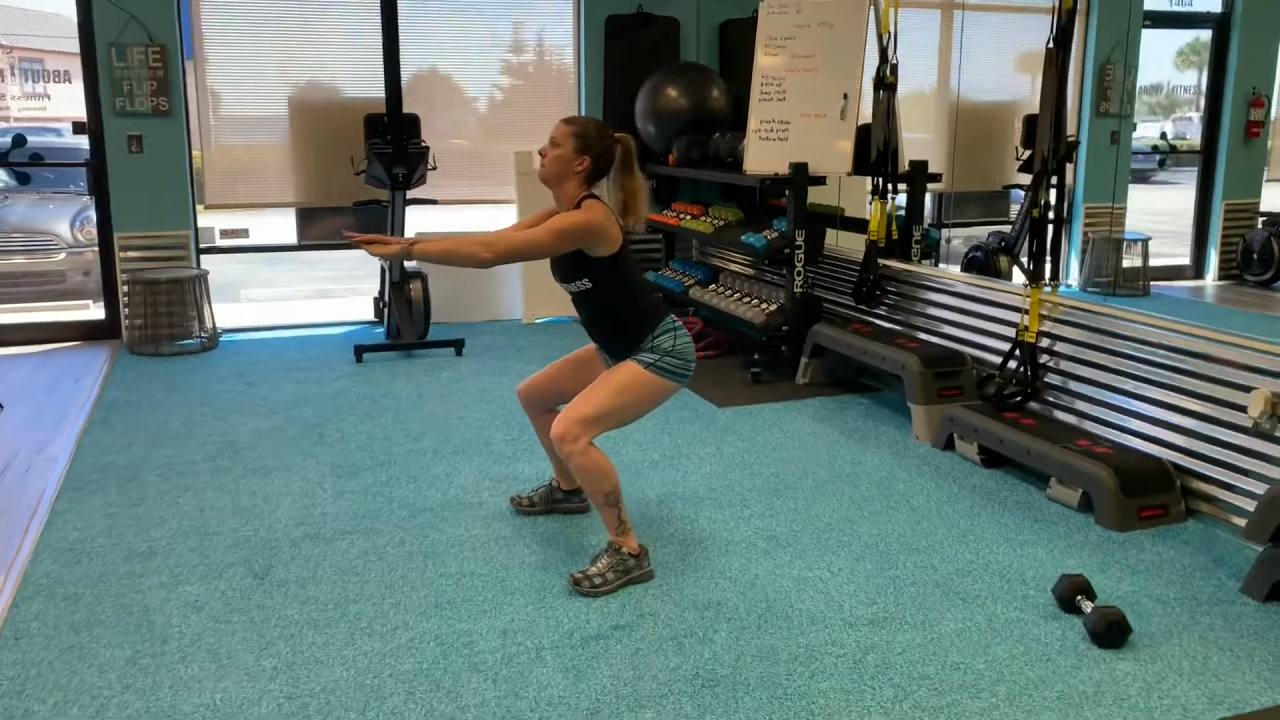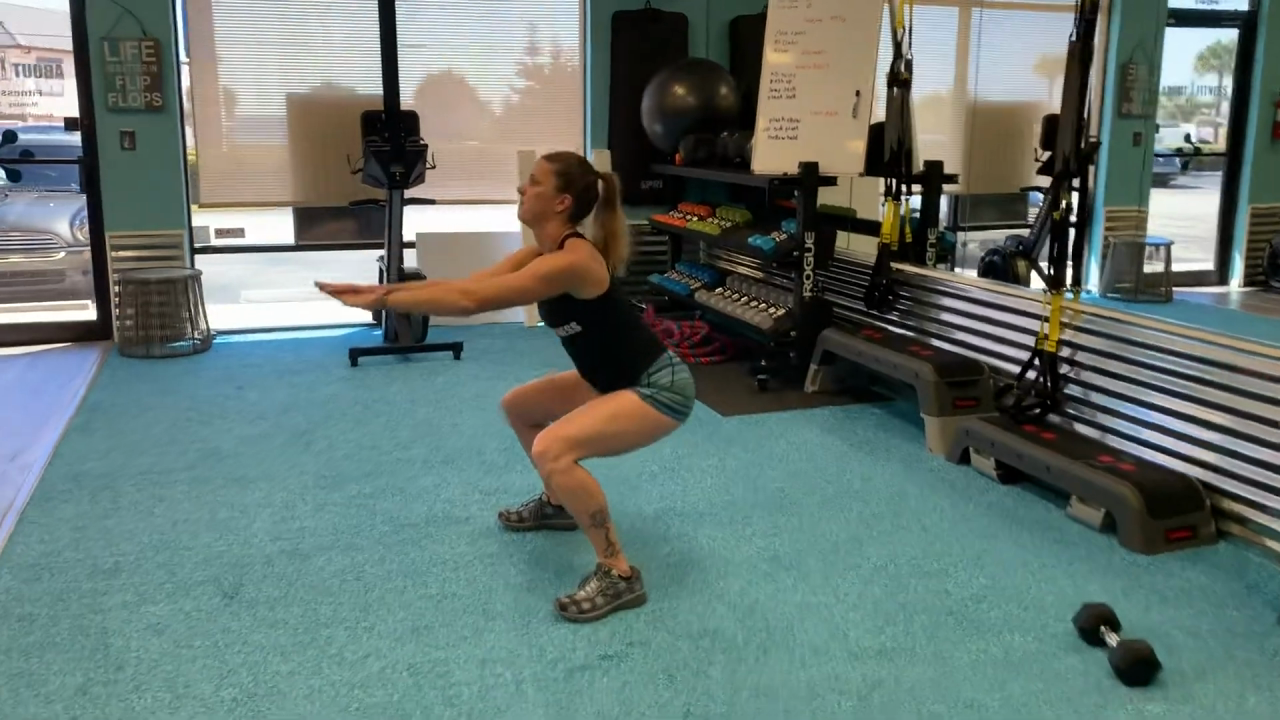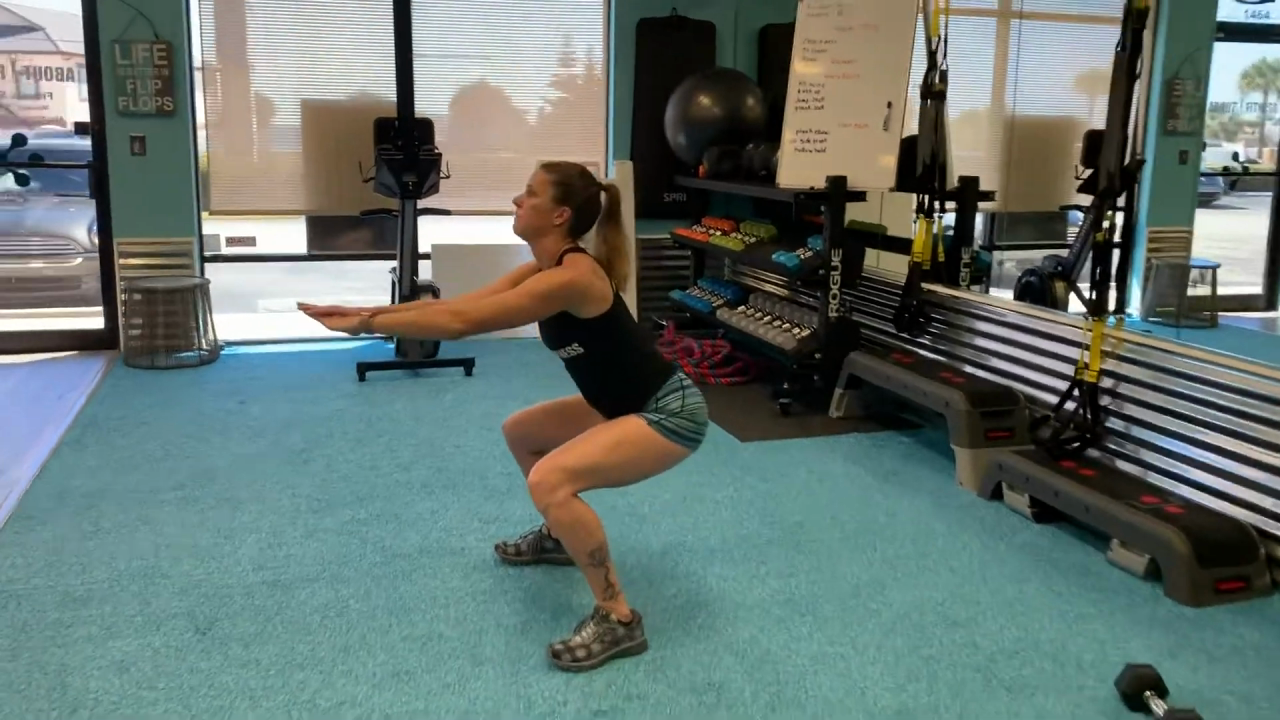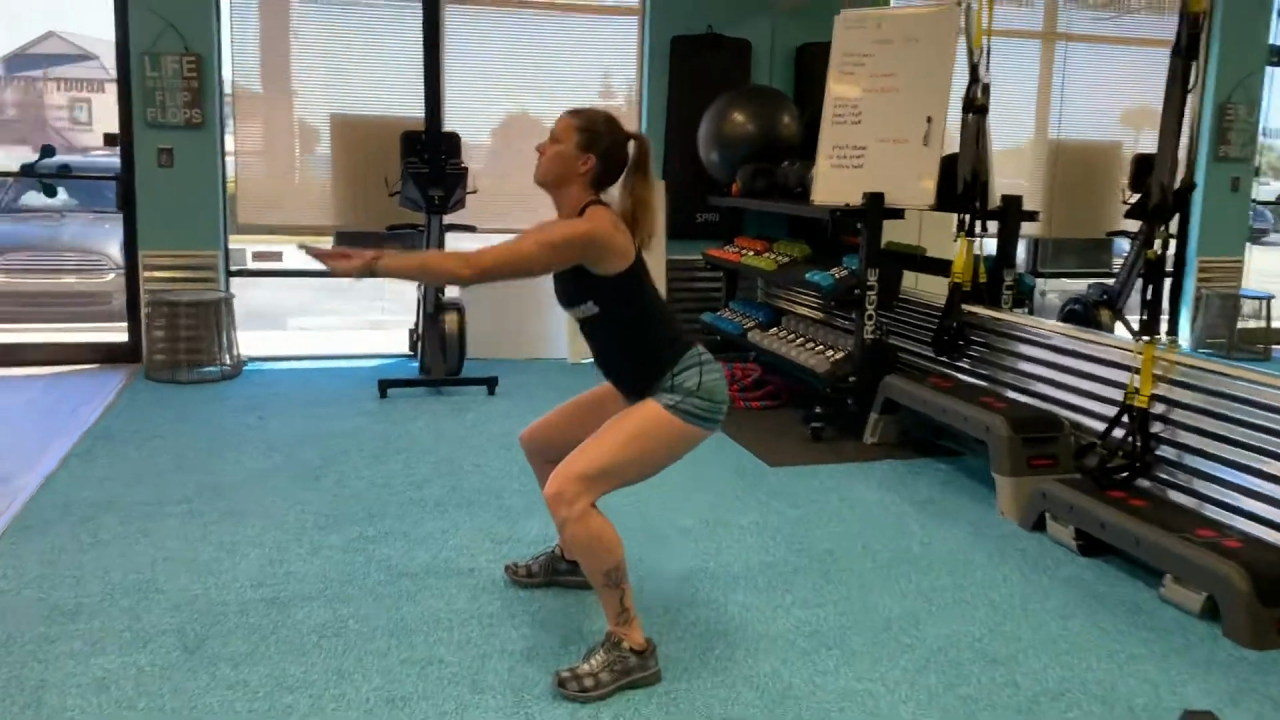
dt=0.3s
person 1, frame 1
left shoulder: (587, 220)
right shoulder: (562, 214)
left elbow: (489, 253)
right elbow: (489, 242)
left hip: (661, 351)
right hip: (622, 347)
left knee: (570, 431)
right knee: (533, 396)
left ankle: (628, 552)
right ankle: (568, 489)
person 1, frame 2
left shoulder: (571, 261)
right shoulder: (543, 254)
left elbow: (470, 301)
right elbow: (467, 283)
left wrist: (379, 301)
right wrist: (380, 290)
left hip: (660, 387)
right hip: (617, 380)
left knee: (553, 450)
right knee: (518, 406)
left ankle: (619, 575)
right ankle: (557, 504)
person 1, frame 3
left shoulder: (571, 278)
right shoulder: (545, 270)
left elbow: (462, 322)
right elbow: (460, 304)
left wrist: (365, 323)
right wrist: (365, 311)
left hip: (671, 412)
right hip: (627, 404)
left knee: (550, 480)
right knee: (520, 432)
left ankle: (618, 621)
right ankle: (557, 537)
person 1, frame 4
left shoulder: (591, 231)
right shoulder: (567, 228)
left elbow: (471, 268)
right elbow: (478, 258)
left wrist: (369, 265)
right wrist: (372, 258)
left hip: (688, 389)
right hip: (645, 384)
left knee: (567, 489)
right knee: (538, 443)
left ankle: (631, 647)
right ankle: (573, 557)
